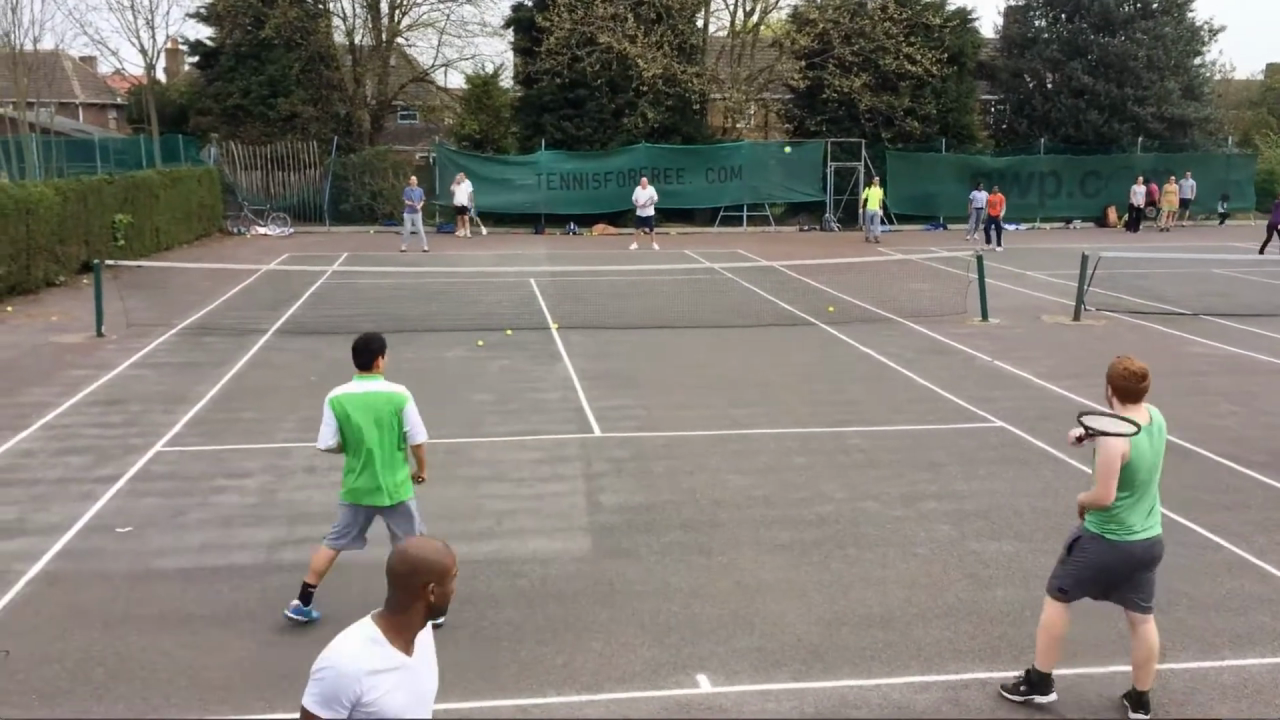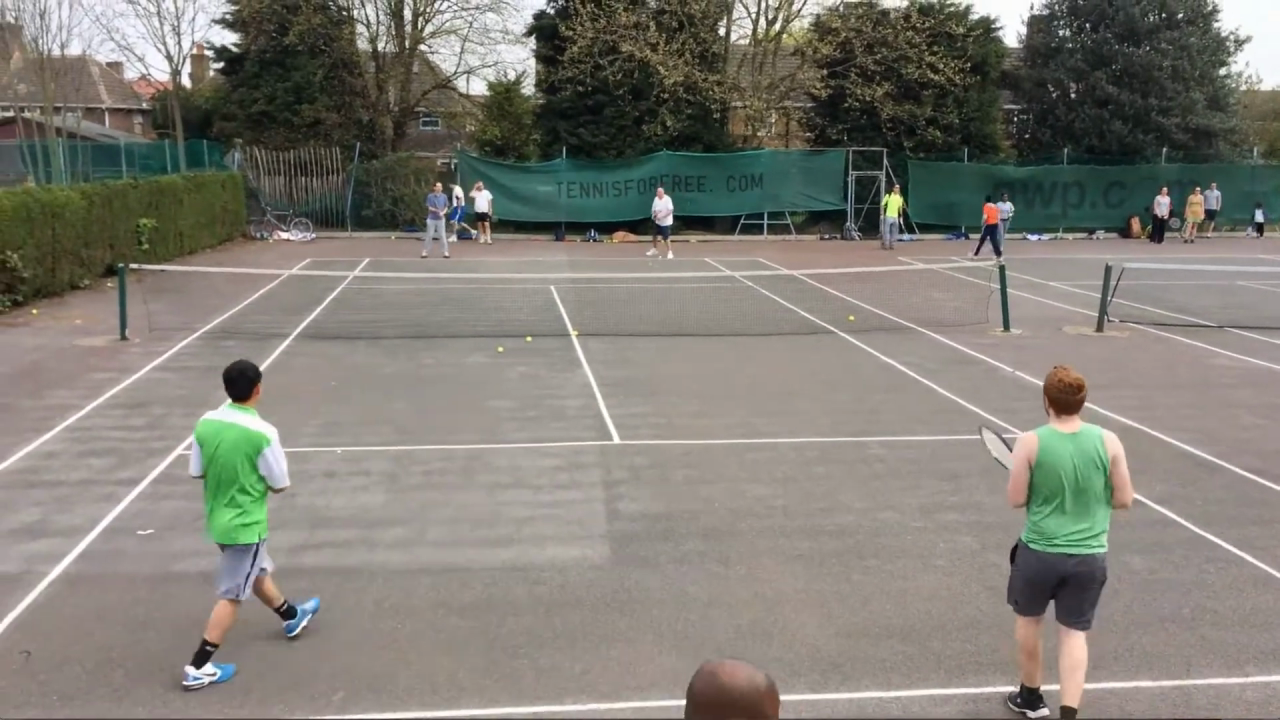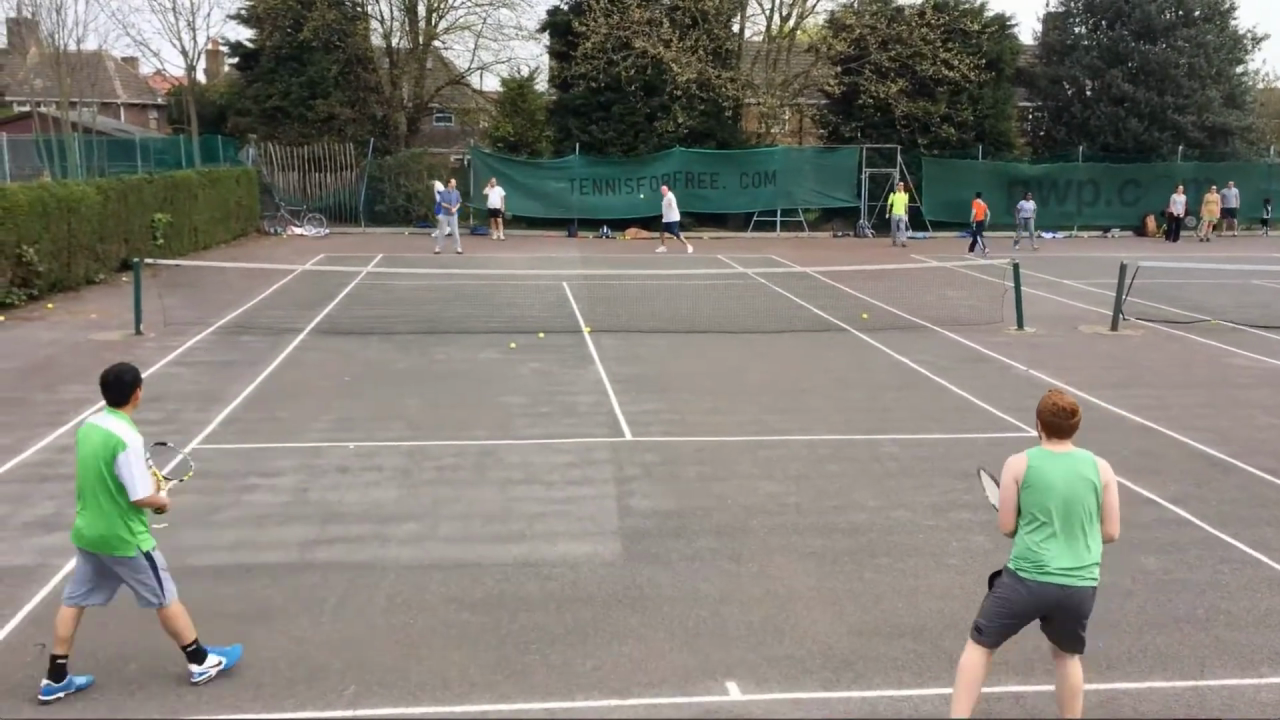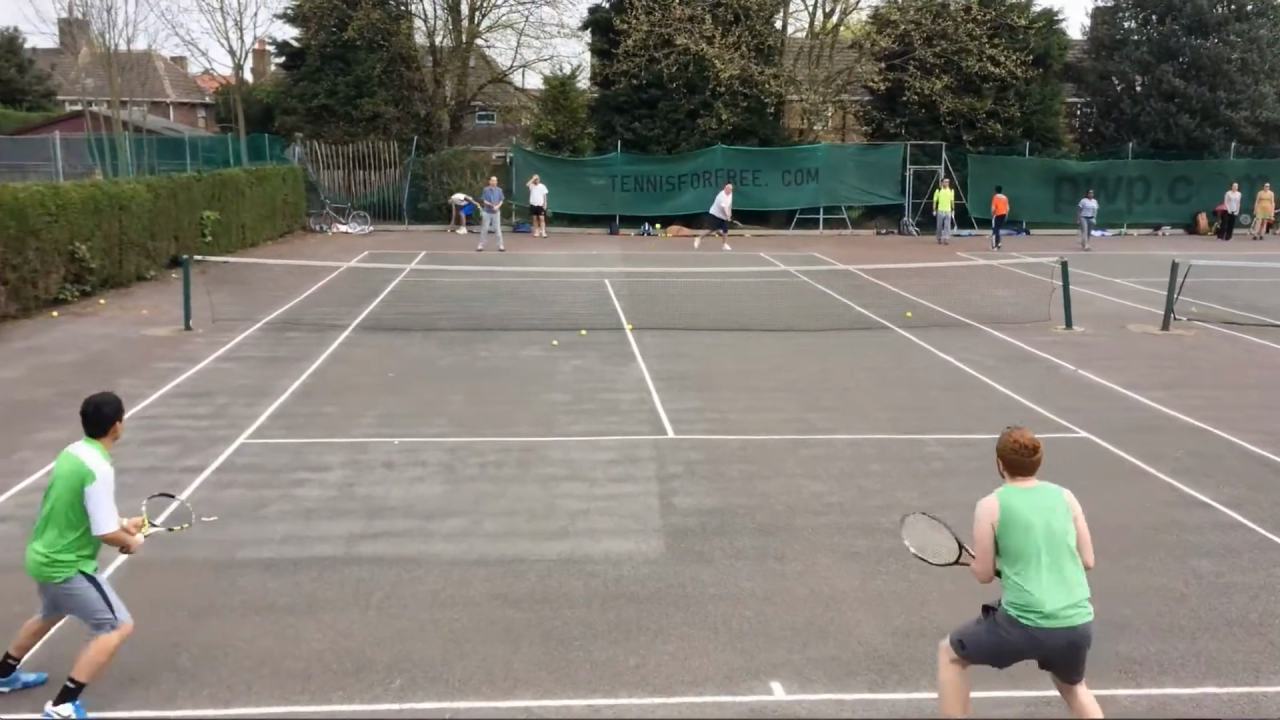
dt=0.7s
person 1, frame 1
left shoulder: (1112, 437)
right shoulder: (1156, 417)
left elbow: (1102, 498)
left wrist: (1081, 500)
right wrist: (1089, 432)
left hip: (1106, 542)
right hip: (1149, 541)
left knee: (1057, 601)
right knee: (1142, 618)
left ankle: (1039, 682)
person 1, frame 2
left shoulder: (1030, 443)
right shoulder: (1108, 442)
left elbow: (1016, 499)
right elbow: (1124, 500)
left hip: (1039, 551)
right hip: (1088, 556)
left knee: (1028, 620)
right knee: (1074, 633)
person 1, frame 3
left shoulder: (1018, 463)
right shoulder: (1100, 468)
left elbow: (1006, 526)
right elbow: (1111, 532)
left hip: (1025, 580)
right hip: (1079, 585)
left knee: (977, 647)
right knee: (1066, 656)
person 1, frame 4
left shoulder: (991, 506)
right shoulder: (1065, 497)
left elbow: (984, 575)
right elbow: (1087, 560)
left wrist: (975, 563)
left hip: (1025, 621)
right hip: (1078, 623)
left knee: (950, 654)
right knee: (1073, 687)
person 2, frame 1
left shoulder: (336, 398)
right shoulder: (398, 396)
left elbow: (328, 444)
right elbow: (417, 441)
right wrist: (420, 468)
left hip: (356, 489)
right hip: (395, 489)
left knee: (333, 543)
left ankle: (302, 603)
person 2, frame 2
left shoulder: (205, 423)
right shoulder: (263, 433)
left elbow: (197, 471)
right elbow: (279, 484)
left hip: (216, 521)
right hip: (245, 526)
left knee: (257, 570)
right knee: (231, 595)
left ankle: (291, 617)
right ankle: (198, 667)
person 2, frame 3
left shoulder: (87, 426)
right shoulder: (127, 438)
right elbow: (141, 499)
left wrist: (146, 483)
right wrist: (161, 502)
left hip: (87, 533)
right hip: (124, 538)
left knee: (75, 601)
right knee: (165, 598)
left ankle: (54, 679)
right ankle: (200, 661)
person 2, frame 4
left shoulder: (73, 453)
right shoulder: (98, 469)
right elbow: (106, 533)
left wrist: (122, 524)
right wrist: (129, 542)
left hip: (45, 555)
right hip: (66, 565)
left knee: (51, 615)
right knee: (118, 628)
